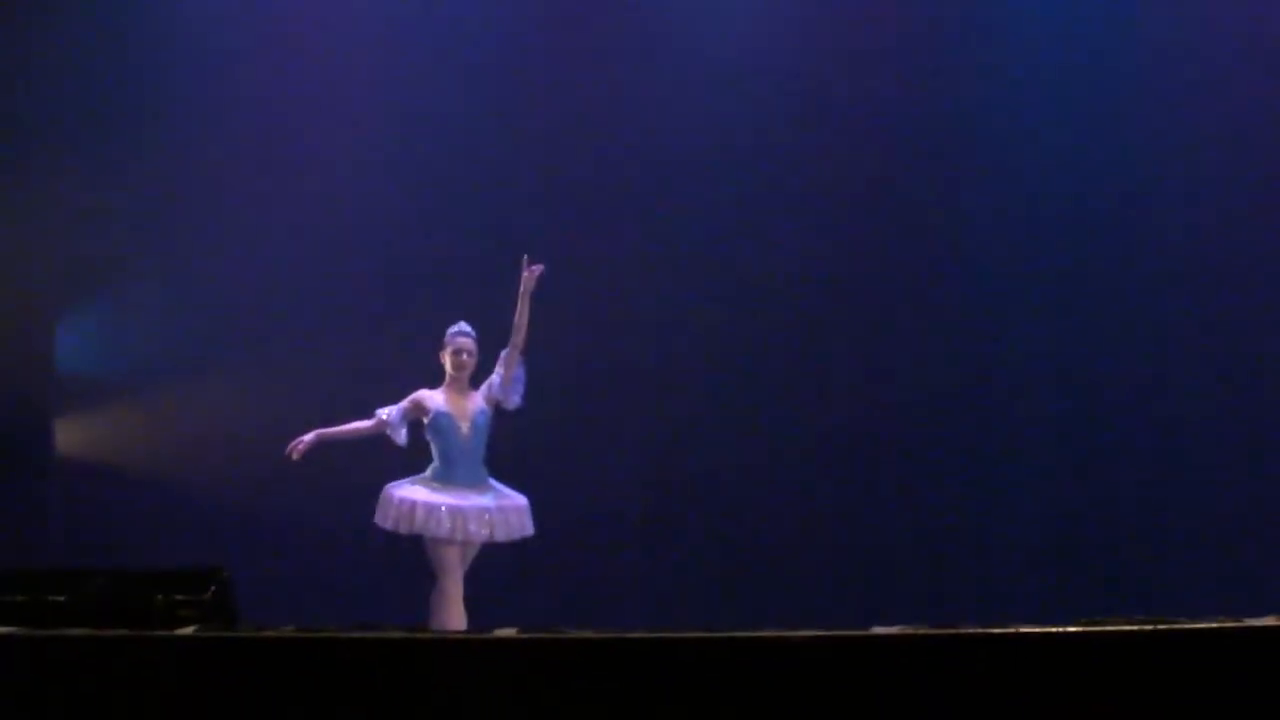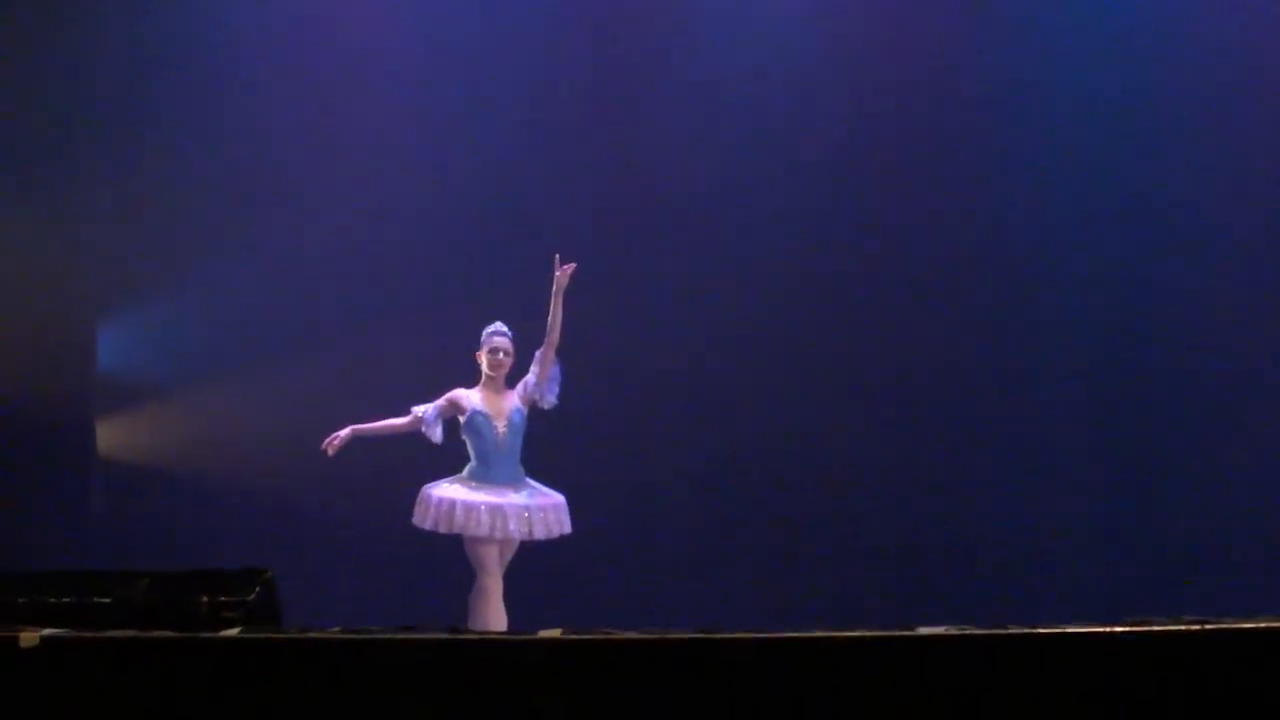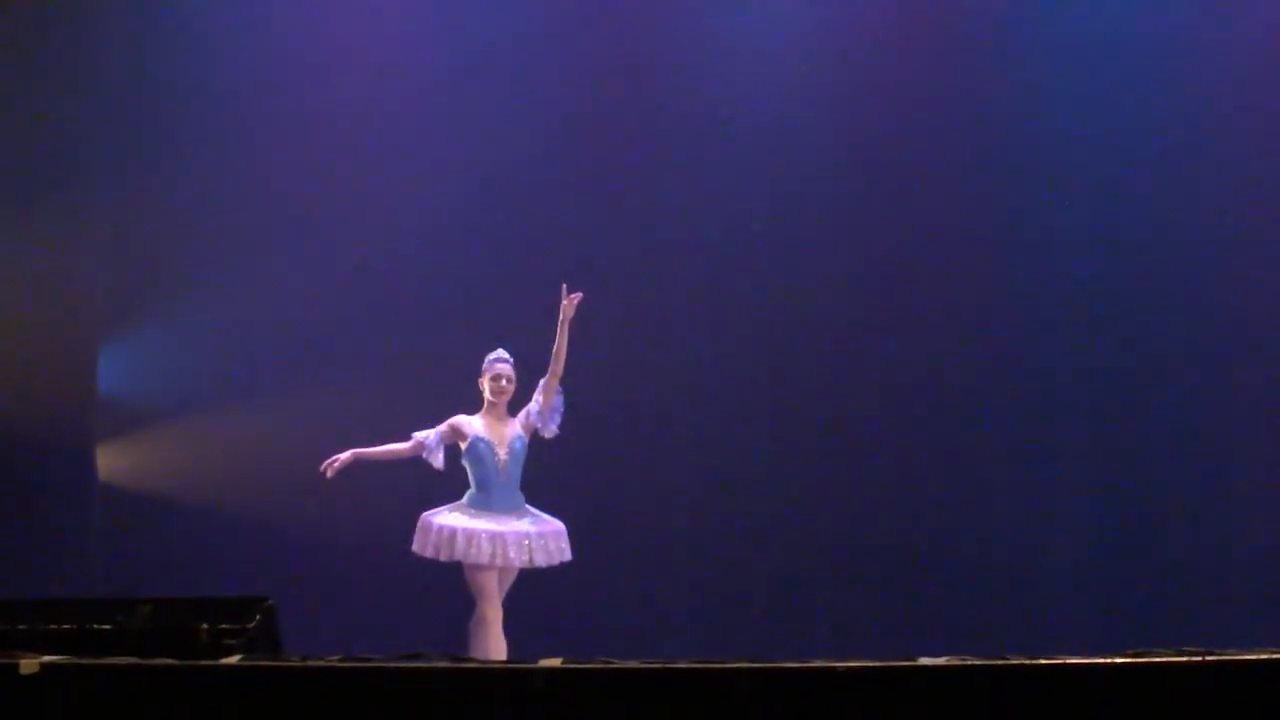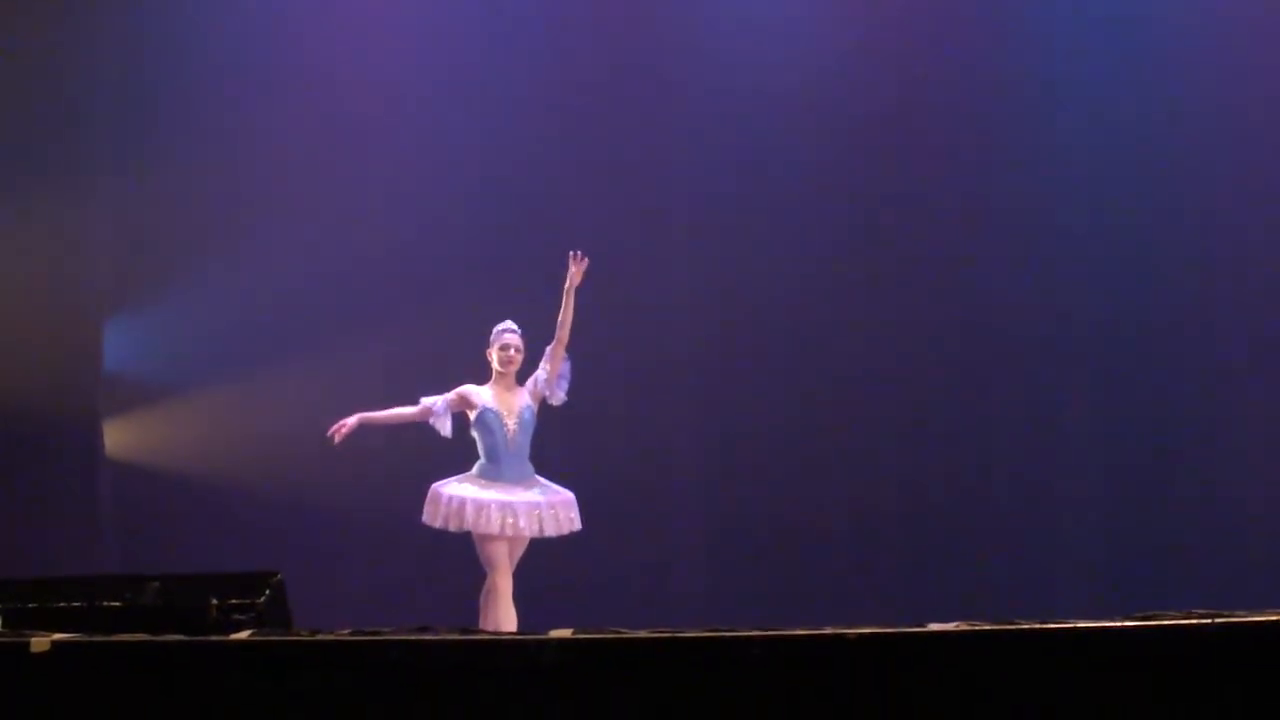
dt=1s
person 1, frame 1
left shoulder: (486, 397)
right shoulder: (425, 400)
left elbow: (515, 348)
right elbow: (373, 425)
left wrist: (525, 293)
right wrist: (318, 435)
left hip: (477, 498)
right hip: (438, 495)
left knee: (451, 581)
right knee: (450, 582)
person 1, frame 2
left shoulder: (522, 396)
right shoulder: (461, 399)
left elbow: (550, 346)
right elbow: (408, 422)
left wrist: (557, 292)
right wrist: (354, 430)
left hip: (515, 497)
right hip: (476, 495)
left knee: (489, 581)
right knee: (490, 582)
person 1, frame 3
left shoulder: (524, 424)
right shoulder: (463, 425)
left elbow: (554, 375)
right elbow: (408, 447)
left wrist: (564, 322)
right wrist: (354, 454)
left hip: (515, 524)
right hip: (476, 522)
left knee: (488, 609)
right knee: (490, 610)
left ankle: (480, 664)
person 1, frame 4
left shoulder: (532, 392)
right shoulder: (471, 395)
left elbow: (560, 342)
right elbow: (416, 411)
left wrist: (570, 289)
right wrist: (361, 418)
left hip: (525, 494)
right hip: (486, 493)
left knee: (498, 581)
right knee: (500, 582)
